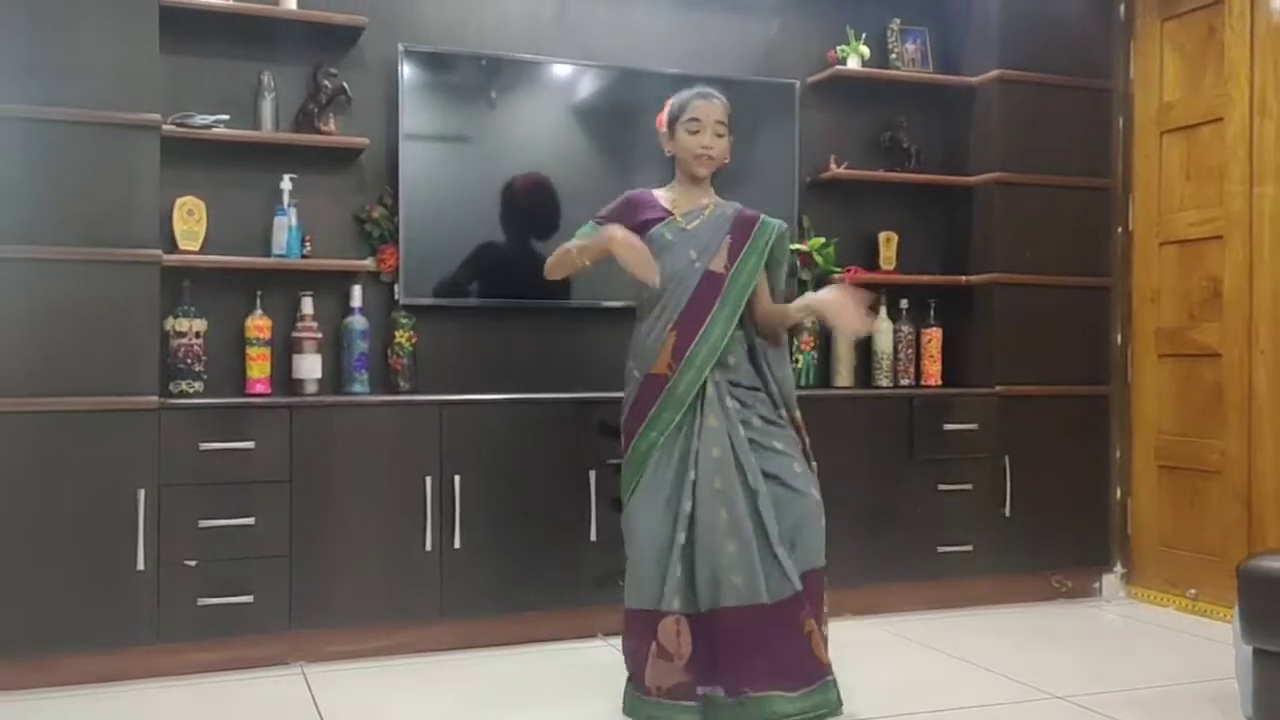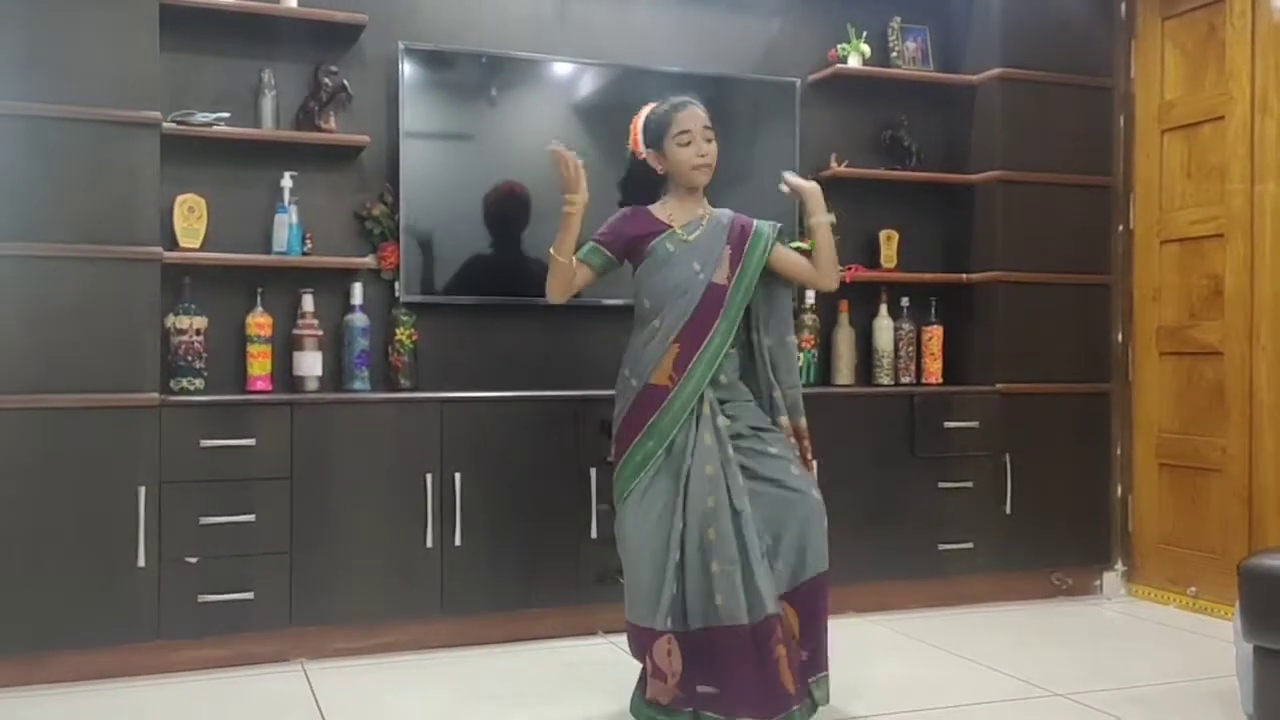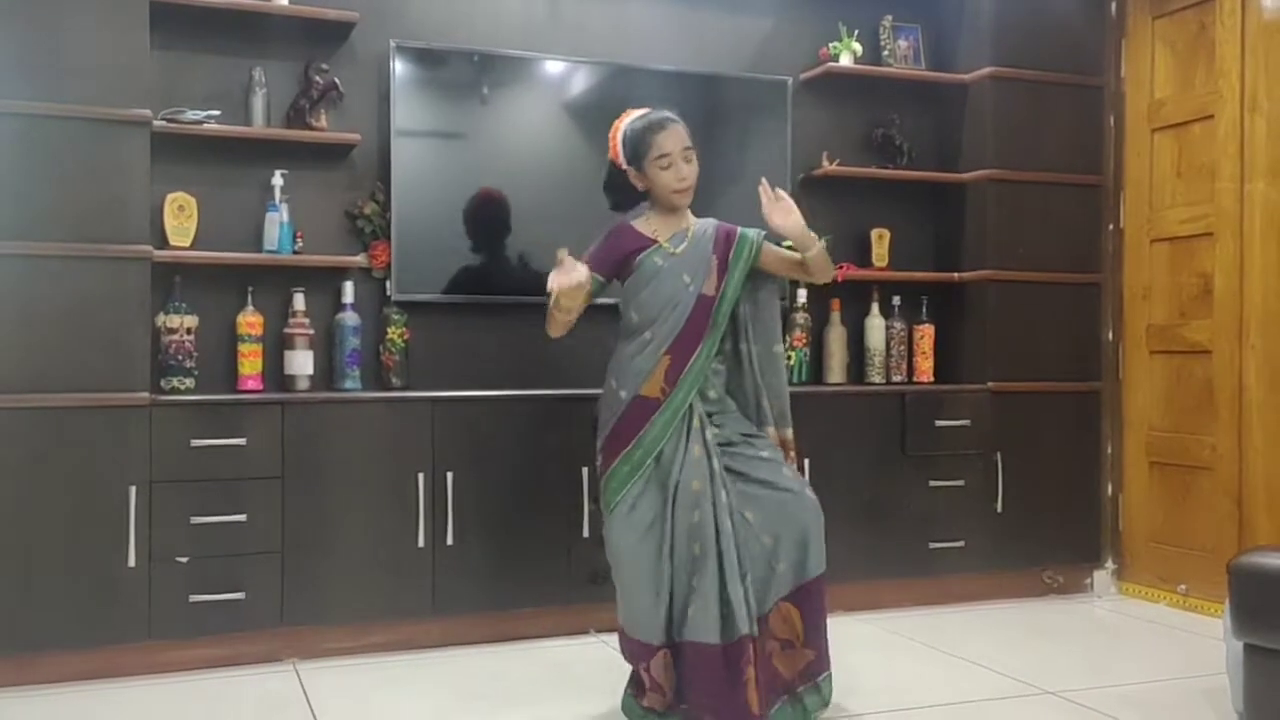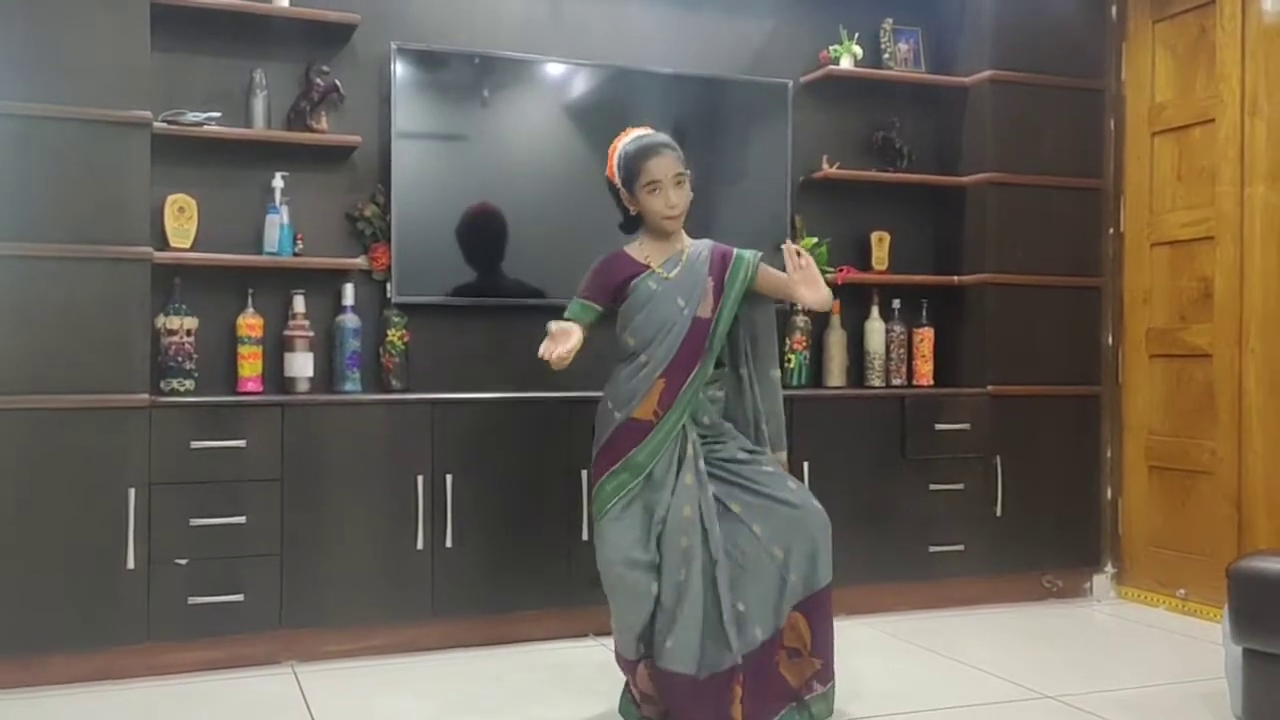
dt=0.2s
person 1, frame 1
left shoulder: (747, 227)
right shoulder: (637, 208)
left elbow: (770, 321)
right elbow: (555, 267)
left wrist: (819, 302)
right wrist: (607, 241)
left hip: (734, 389)
right hip: (663, 393)
left knee: (788, 506)
right knee: (664, 528)
person 1, frame 2
left shoulder: (742, 232)
right shoulder: (636, 223)
left elbow: (823, 278)
right elbow: (558, 290)
left wrist: (816, 210)
right wrist: (572, 211)
left hip: (729, 404)
right hip: (656, 407)
left knee: (793, 508)
right knee: (660, 540)
person 1, frame 3
left shoulder: (726, 241)
right shoulder: (622, 241)
left elbow: (815, 269)
right elbow: (558, 322)
left wrist: (797, 234)
right wrist: (567, 291)
left hip: (713, 415)
right hip: (642, 423)
left knee: (790, 512)
right knee: (649, 553)
person 1, frame 4
left shoulder: (723, 262)
right shoulder: (617, 269)
left elbow: (805, 289)
right elbow: (569, 337)
left wrist: (815, 293)
right wrist: (565, 340)
left hip: (711, 437)
right hip: (638, 445)
left knee: (800, 523)
right knee: (634, 568)
